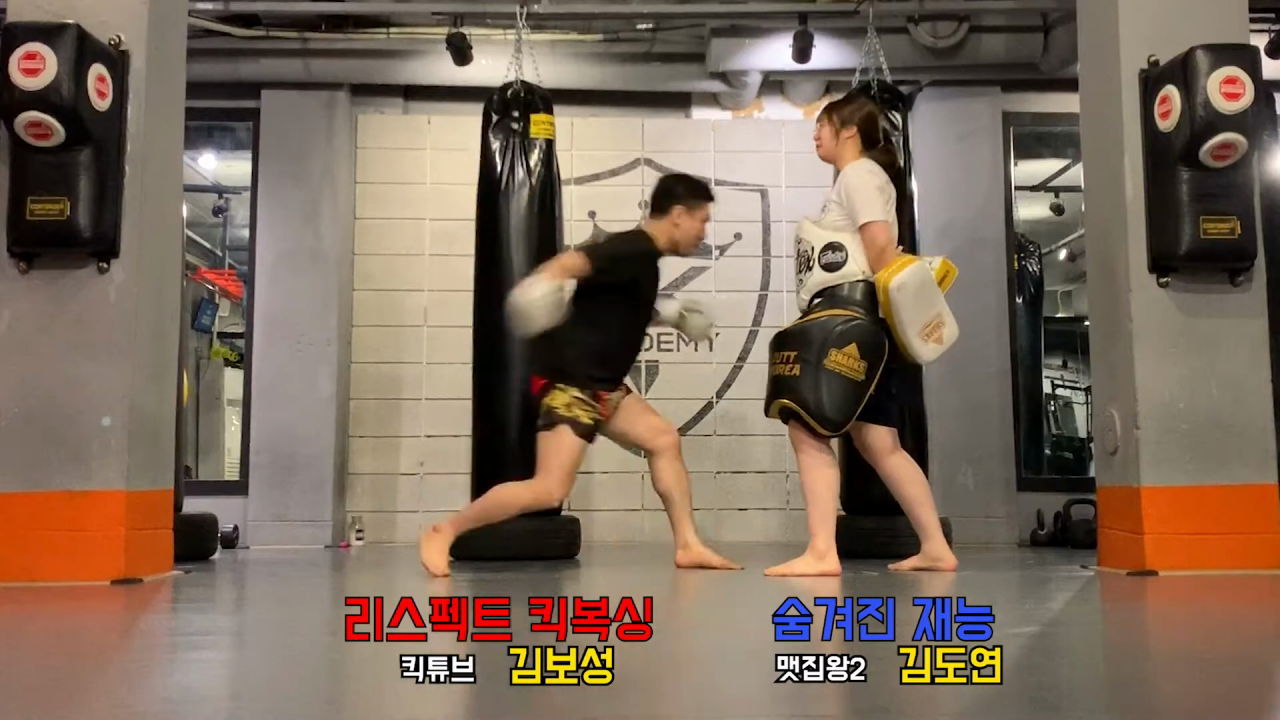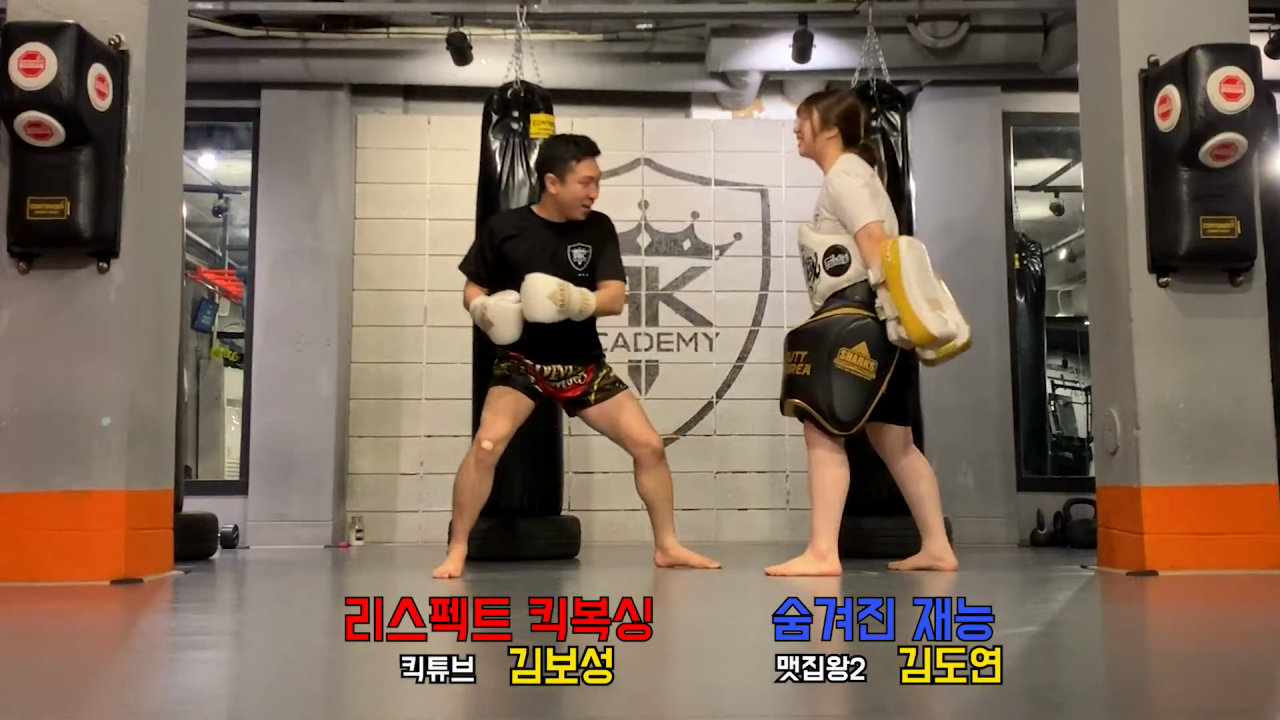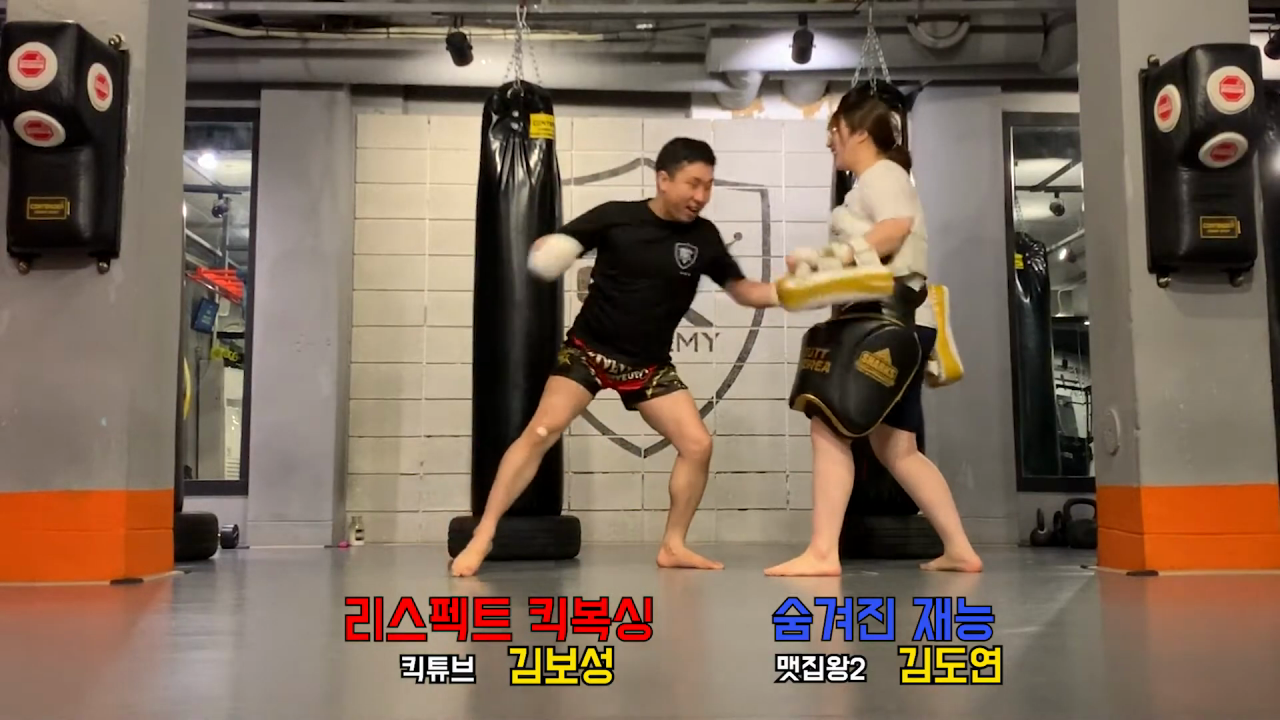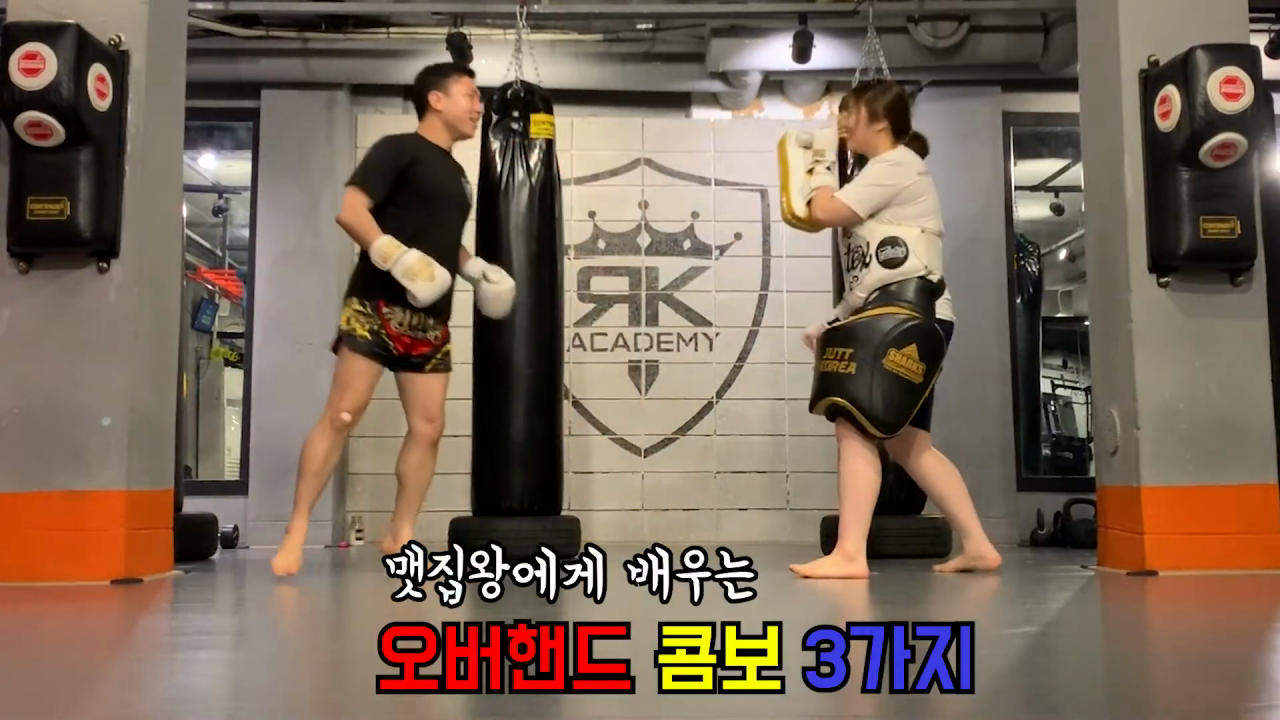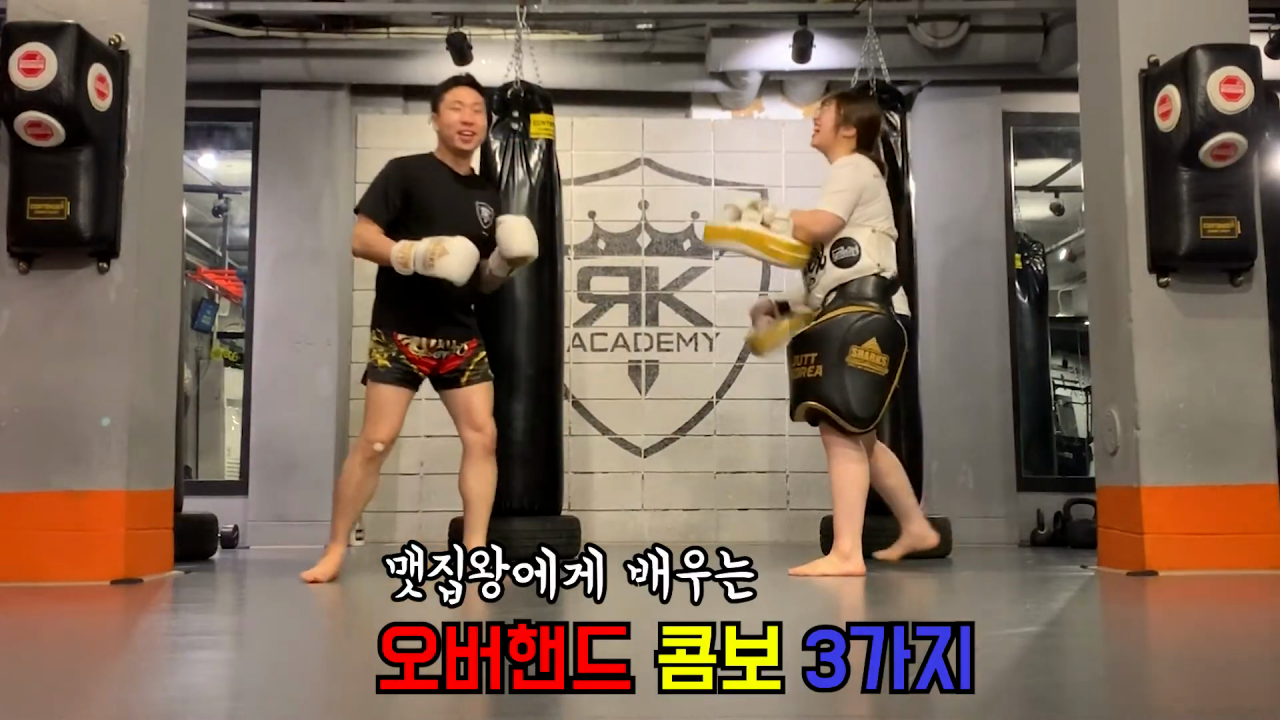
dt=1s
person 1, frame 1
left shoulder: (858, 174)
right shoulder: (862, 179)
left elbow: (880, 245)
right elbow: (884, 251)
left knee: (808, 428)
right knee: (878, 444)
left ankle: (821, 553)
right ankle: (936, 549)
person 1, frame 2
left shoulder: (842, 176)
right shoulder: (851, 173)
left elbow: (875, 243)
right elbow: (880, 245)
left knee: (824, 428)
right knee: (892, 440)
left ankle: (822, 553)
right ankle: (937, 548)
person 1, frame 3
left shoulder: (882, 175)
right shoulder: (869, 185)
left elbow: (895, 230)
left wrist: (829, 253)
left knee: (830, 426)
right knee: (895, 446)
left ankle: (822, 552)
right ankle: (959, 548)
person 1, frame 4
left shoulder: (894, 167)
right shoulder: (893, 170)
left elbow: (825, 211)
right elbow: (874, 268)
left wrist: (818, 163)
right wrist: (835, 319)
left knee: (856, 428)
right knee: (906, 441)
left ankle: (849, 555)
right ankle: (978, 546)
person 1, frame 5
left shoulder: (853, 168)
right shoulder: (853, 175)
left elbow: (816, 227)
right elbow: (827, 261)
left wrist: (767, 218)
right wrist: (786, 305)
right hip: (857, 319)
left knee: (839, 431)
right knee: (856, 435)
left ankle: (846, 553)
right ankle: (915, 526)
person 2, frame 1
left shoulder: (638, 254)
right shoulder: (631, 249)
right elbow: (571, 262)
left wrist: (667, 312)
right wrist: (546, 283)
left hip: (601, 384)
right hip: (572, 385)
left knee: (665, 443)
right knee: (549, 491)
left ankle: (688, 546)
right ankle: (443, 535)
person 2, frame 2
left shoulder: (598, 229)
right shoulder: (504, 228)
left elbow: (613, 295)
right elbow: (472, 289)
left wrist: (569, 299)
right wrist: (487, 311)
left hip: (583, 365)
right hip: (521, 362)
left knee: (649, 445)
right knee: (488, 444)
left ankle: (668, 546)
right ankle: (457, 551)
person 2, frame 3
left shoulder: (704, 236)
right shoulder: (614, 216)
left elbow: (742, 290)
right elbow: (562, 243)
right wrist: (551, 248)
left hip: (650, 363)
right hip: (589, 349)
left knee: (698, 444)
right knee: (541, 431)
left ankle: (674, 545)
right ankle: (482, 537)
person 2, frame 4
left shoulder: (455, 174)
right shoulder: (397, 150)
right elbow: (349, 210)
left wrist: (479, 270)
right wrist: (400, 259)
left hip: (429, 317)
right hip: (376, 305)
left knee: (428, 427)
right knee: (342, 414)
left ankle: (402, 536)
right ankle: (296, 534)
person 2, frame 5
left shoulder: (487, 198)
right shoulder: (406, 172)
right elbow: (364, 239)
left wrist: (509, 260)
right wrist: (420, 255)
left hip: (460, 336)
right hip: (397, 334)
left knee: (482, 438)
right knee: (376, 441)
left ankle: (474, 555)
right ankle: (334, 550)
